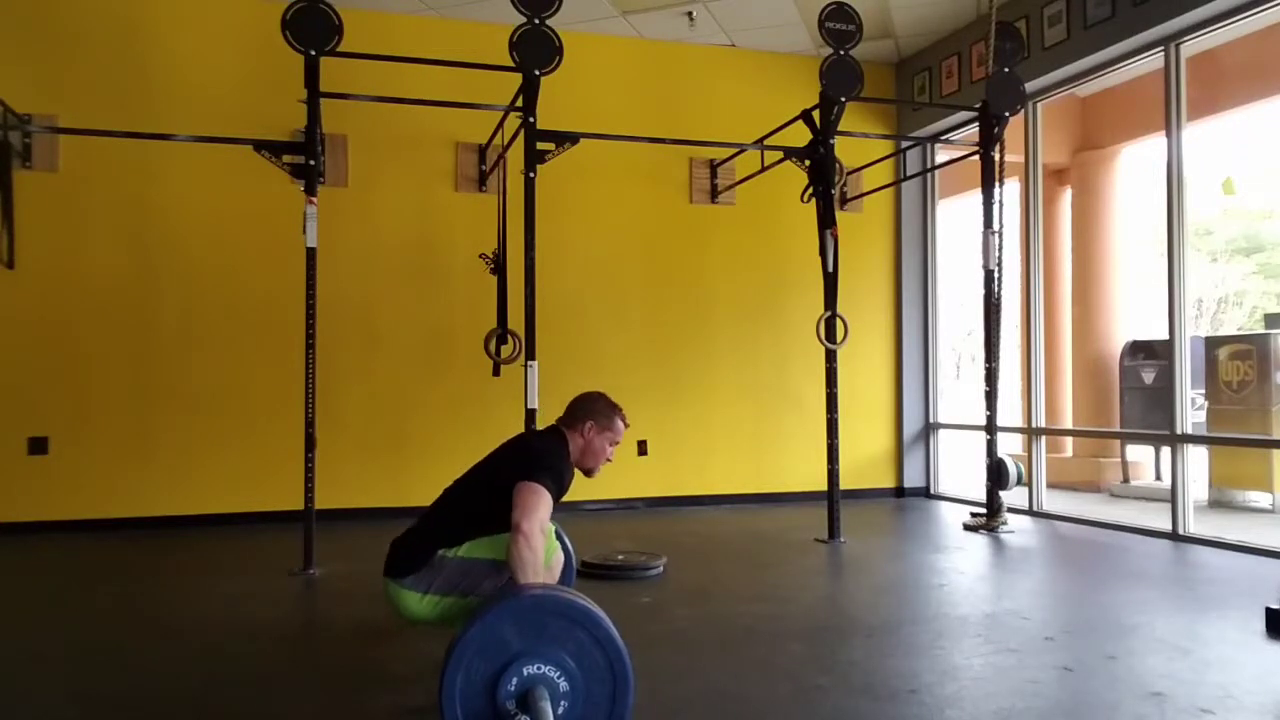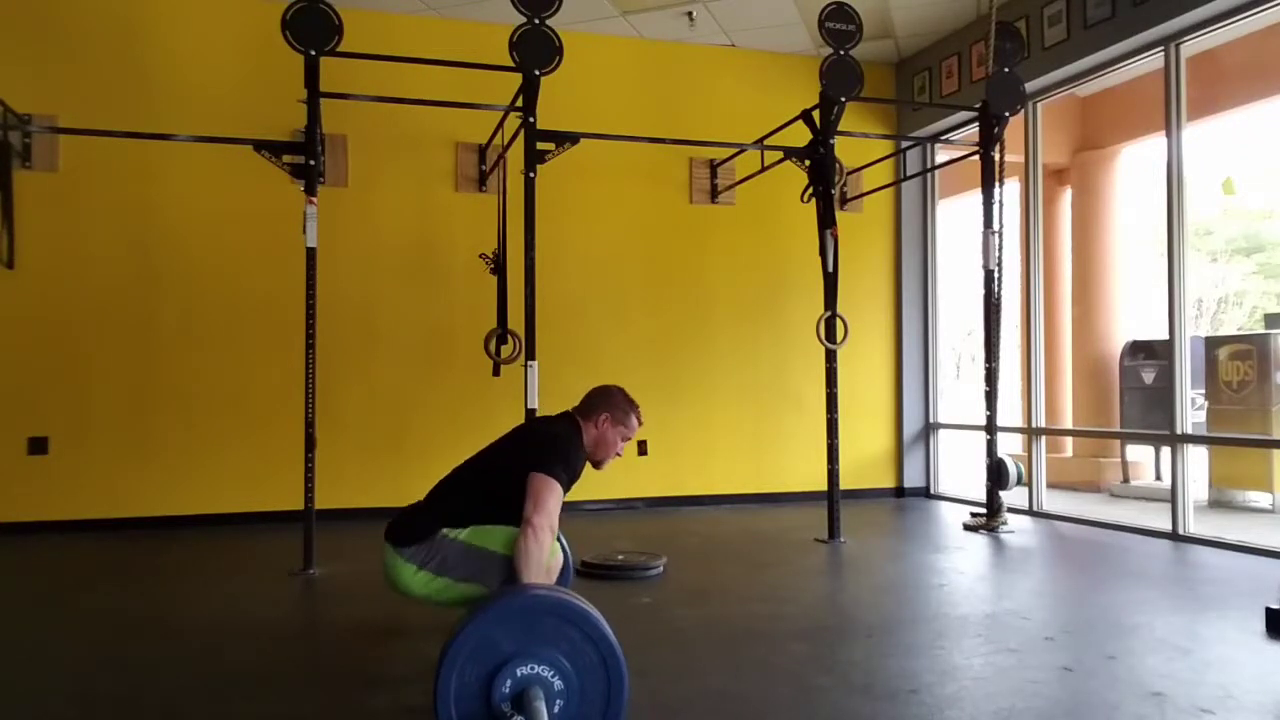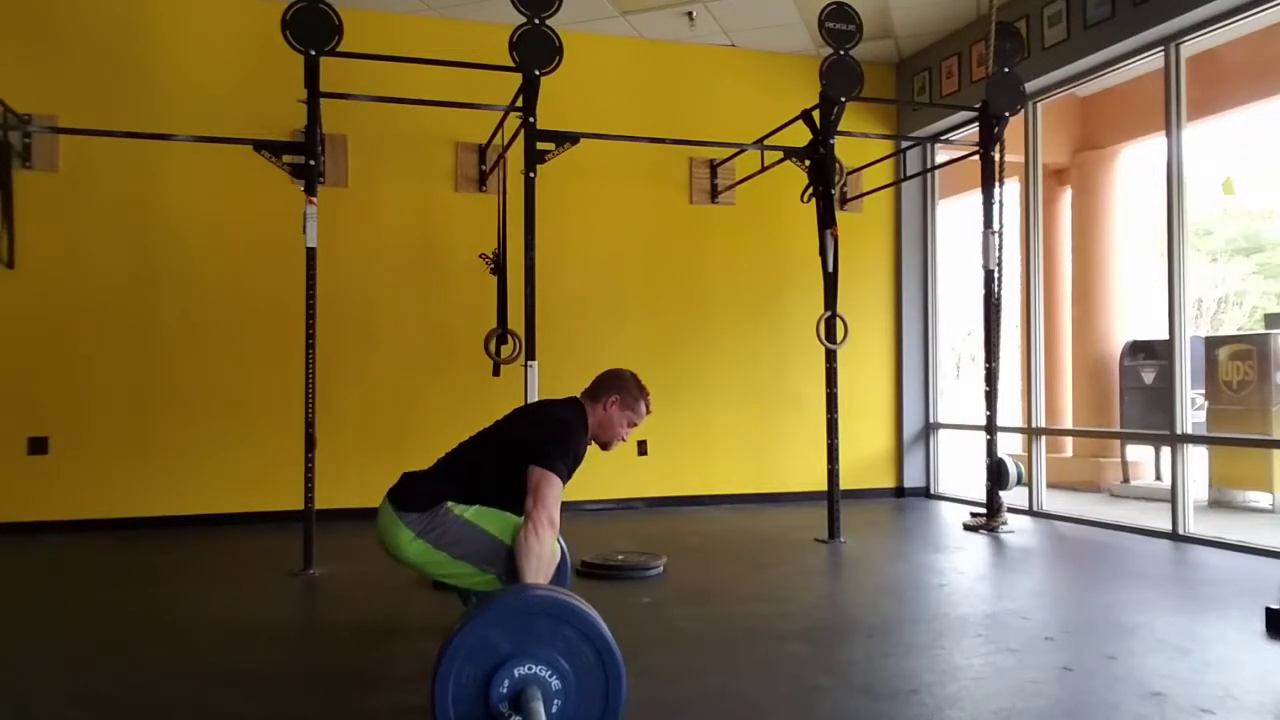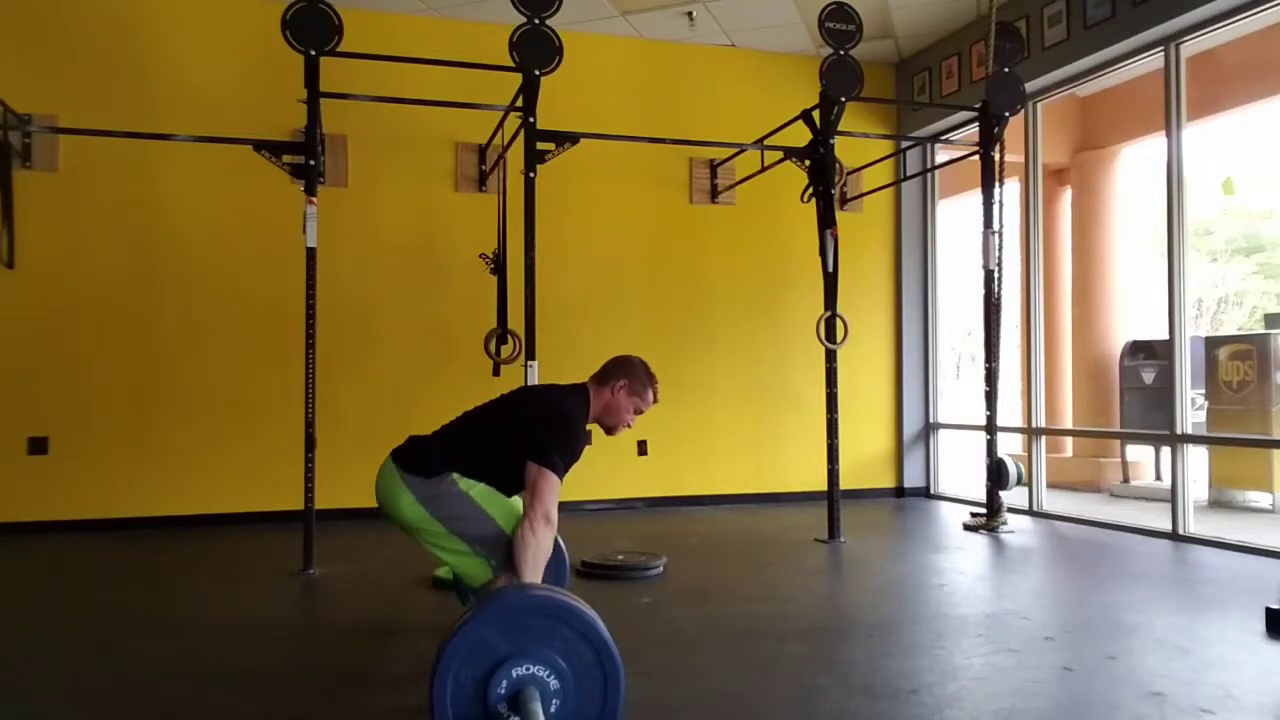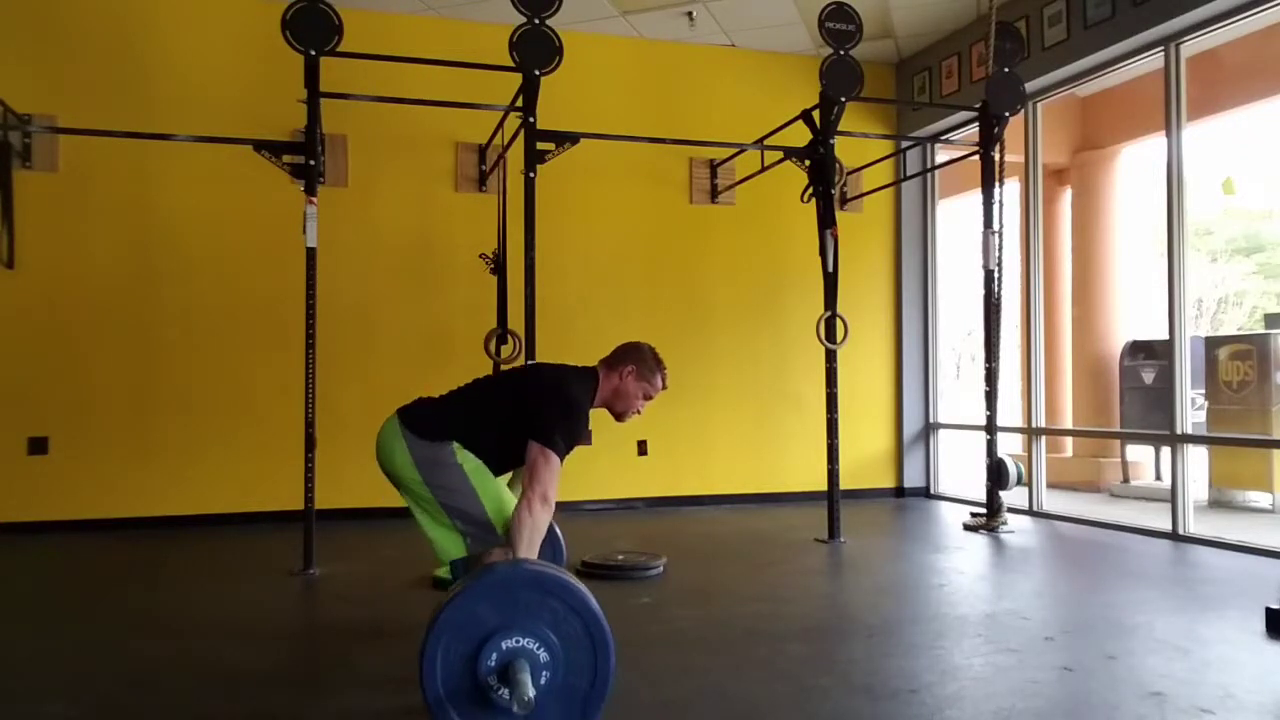
dt=0.3s
person 1, frame 1
left shoulder: (541, 448)
right shoulder: (551, 458)
right elbow: (527, 529)
left hip: (422, 569)
right hip: (420, 578)
right knee: (546, 554)
person 1, frame 2
left shoulder: (553, 434)
right shoulder: (564, 446)
right elbow: (539, 524)
left hip: (419, 540)
right hip: (418, 550)
right knee: (544, 560)
person 1, frame 3
left shoulder: (558, 419)
right shoulder: (566, 431)
right elbow: (542, 521)
left hip: (419, 511)
right hip: (419, 519)
right knee: (540, 554)
person 1, frame 4
left shoulder: (561, 405)
right shoulder: (564, 419)
left elbow: (526, 492)
right elbow: (540, 517)
left hip: (413, 475)
right hip: (420, 481)
left knee: (521, 549)
right knee: (519, 556)
person 1, frame 5
left shoulder: (570, 387)
right shoulder: (569, 399)
left elbow: (529, 466)
right elbow: (539, 497)
left hip: (415, 438)
right hip: (423, 442)
left knee: (500, 537)
right knee: (502, 545)
